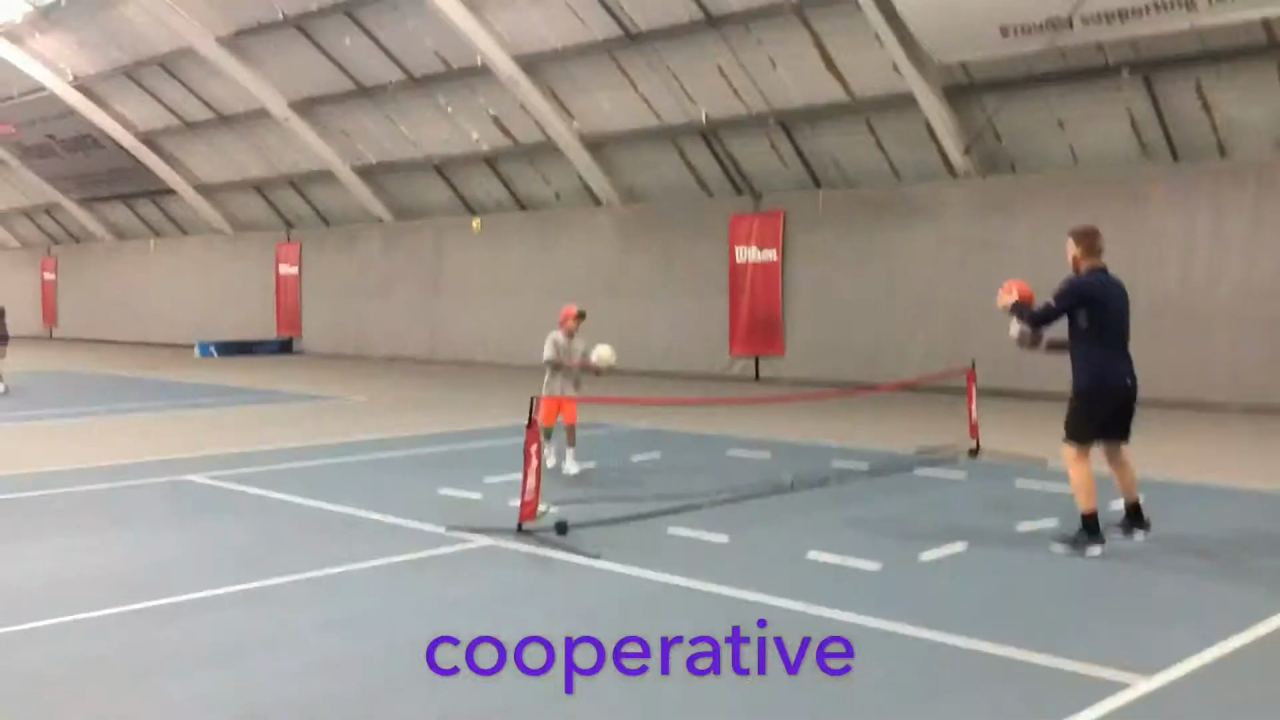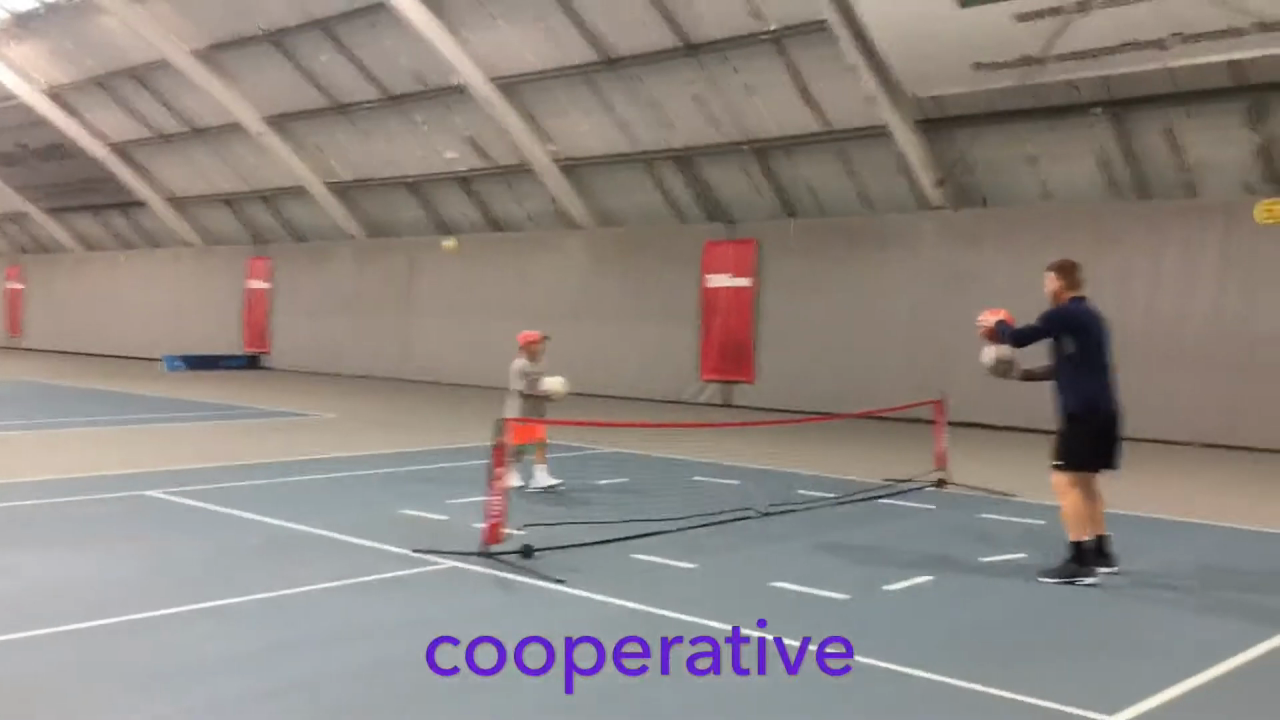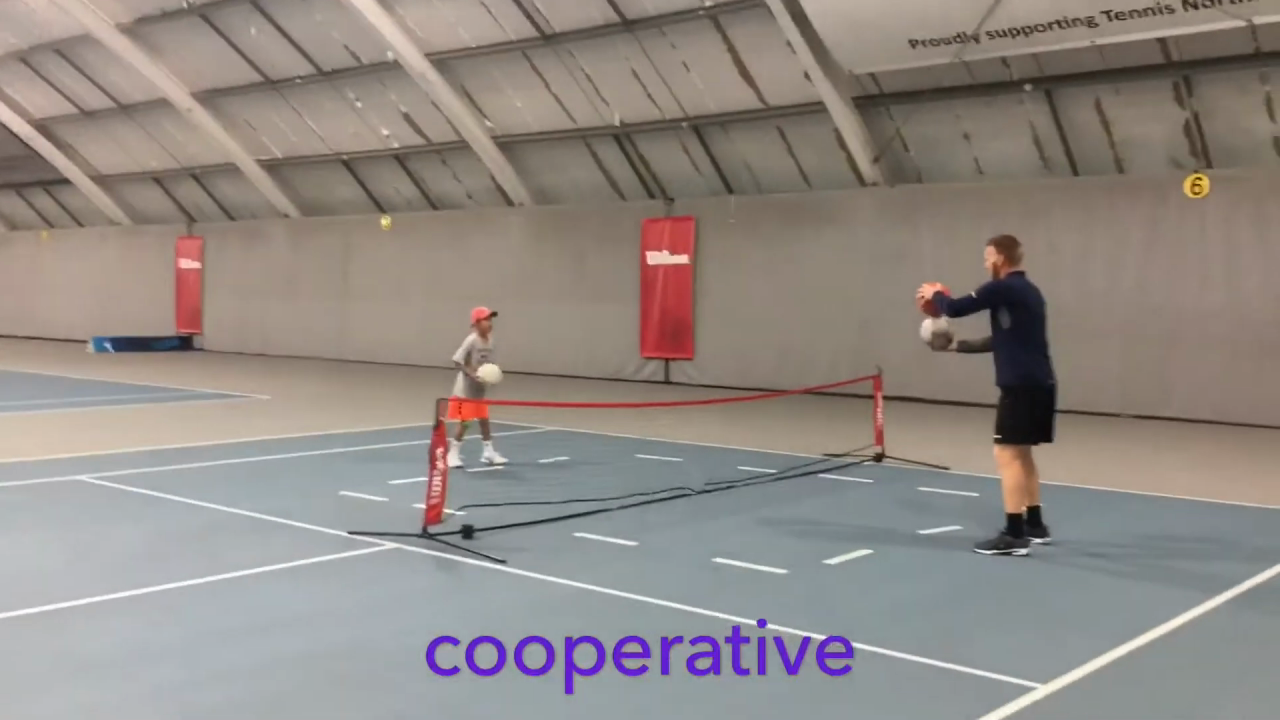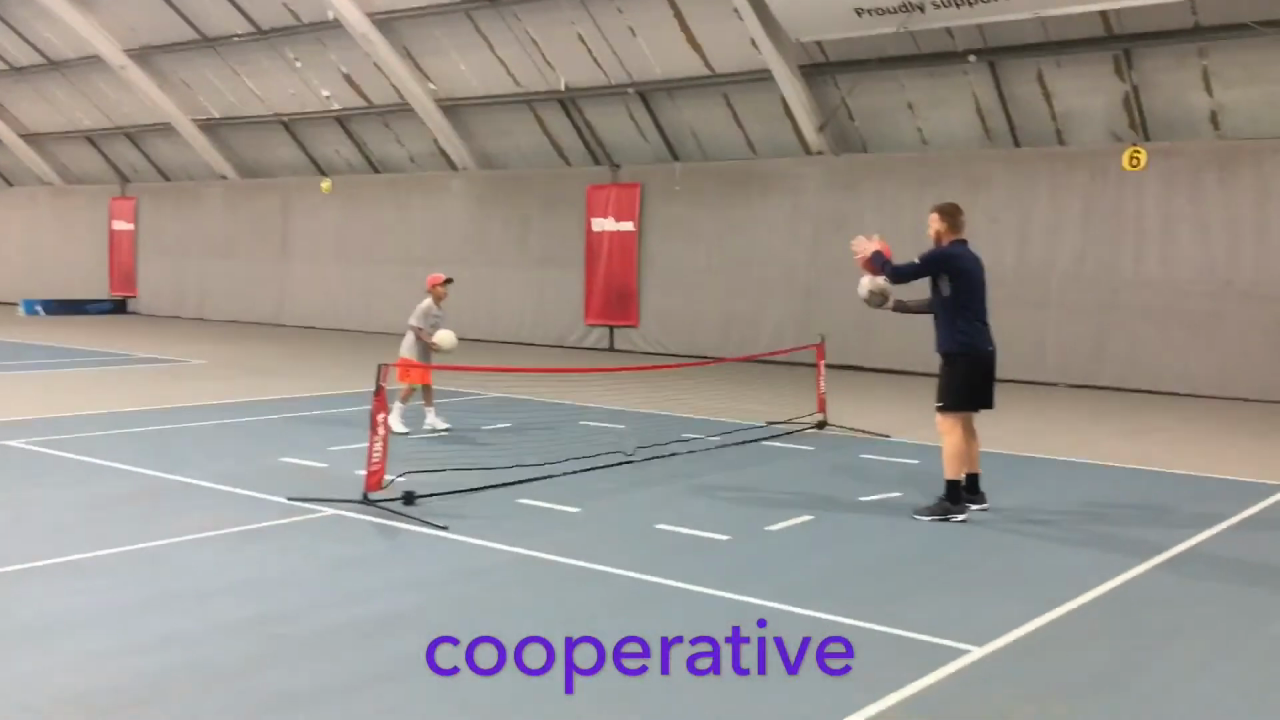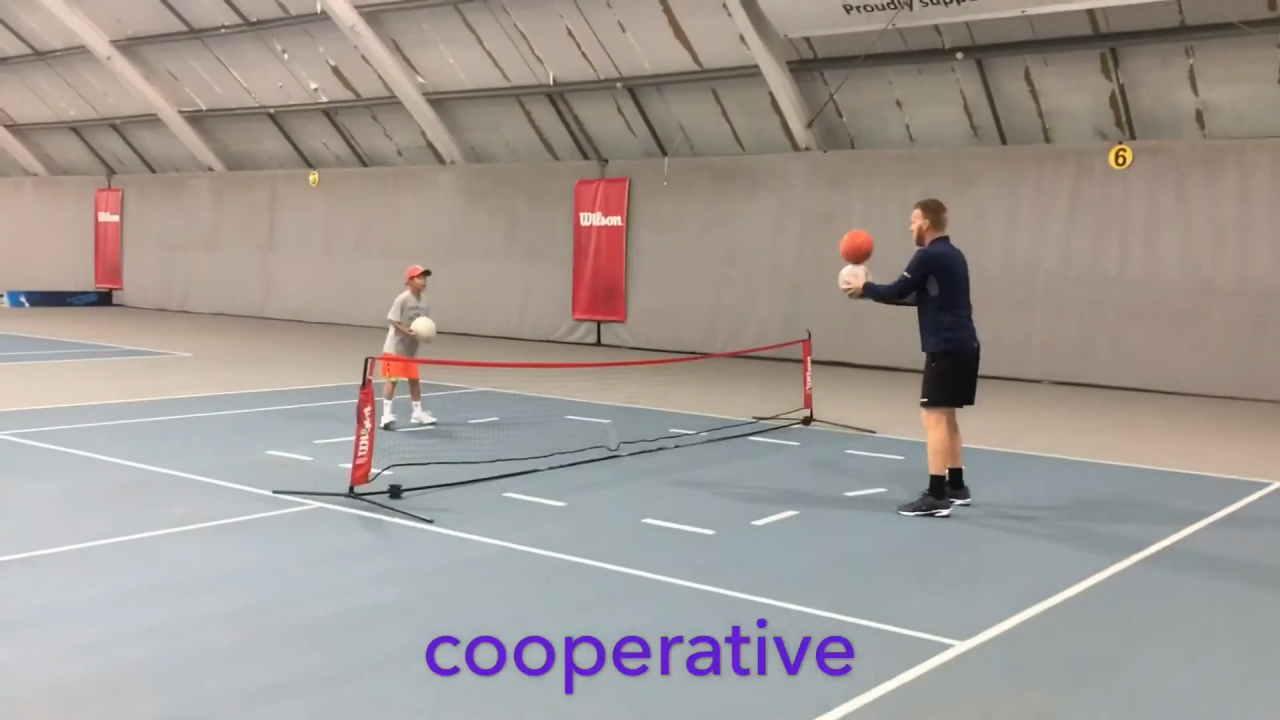
dt=0.3s
person 1, frame 1
left shoulder: (1079, 286)
right shoulder: (1115, 287)
left elbow: (1039, 320)
left wrist: (1015, 305)
right wrist: (1050, 344)
left hip: (1095, 384)
right hip: (1122, 381)
left knee: (1075, 453)
right knee: (1114, 449)
left ankle: (1090, 533)
right ankle: (1135, 519)
person 1, frame 2
left shoulder: (1065, 314)
right shoulder: (1089, 317)
left elbow: (1019, 338)
left wrist: (995, 325)
right wrist: (1022, 374)
left hip: (1084, 412)
right hip: (1101, 410)
left knee: (1065, 481)
right knee: (1085, 481)
left ankle: (1080, 563)
right ankle: (1101, 553)
person 1, frame 3
left shoulder: (1003, 288)
right shoulder: (1027, 291)
left elbow: (956, 308)
left wrist: (934, 295)
right wrist: (958, 345)
left hip: (1021, 385)
right hip: (1038, 383)
left knee: (1006, 455)
right knee: (1021, 454)
left ankle: (1014, 535)
right ankle: (1034, 524)
person 1, frame 4
left shoulder: (944, 256)
right shoulder: (968, 259)
left elbow: (898, 274)
left wrist: (872, 253)
right wrist: (894, 305)
left hip: (962, 353)
right hip: (979, 351)
left knee: (949, 423)
right knee: (963, 421)
left ankle: (952, 501)
right ankle: (972, 491)
person 1, frame 5
left shoulder: (930, 256)
right shoulder: (951, 255)
left elbow: (898, 291)
right elbow: (919, 296)
left wrist: (864, 288)
right wrist: (872, 290)
left hip: (946, 349)
right hip: (962, 347)
left knee: (934, 419)
right knee: (946, 418)
left ankle: (936, 497)
right ankle: (956, 487)
